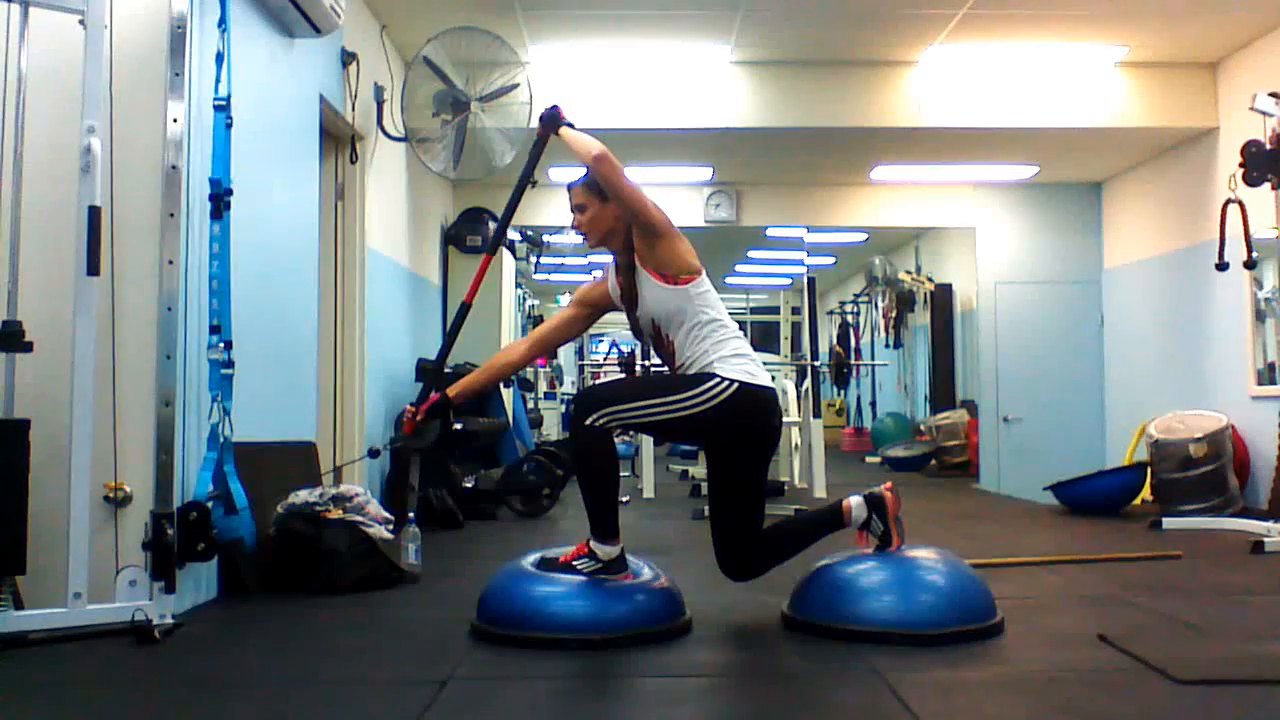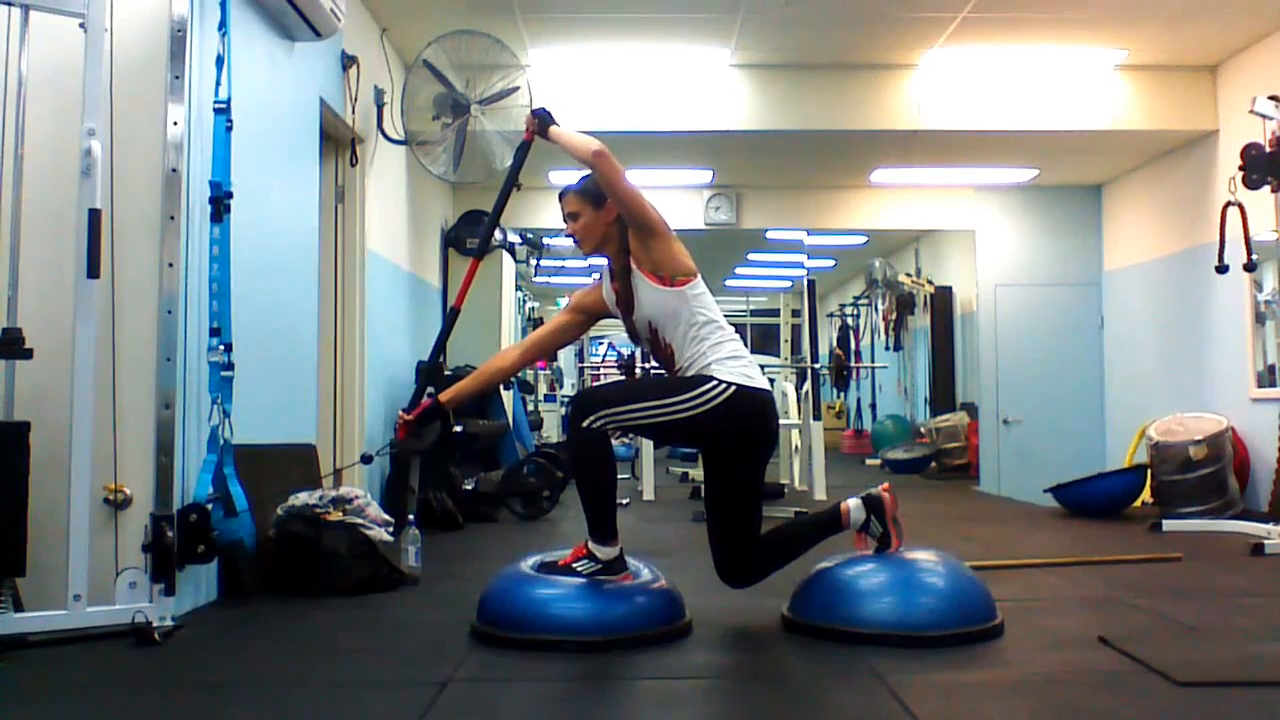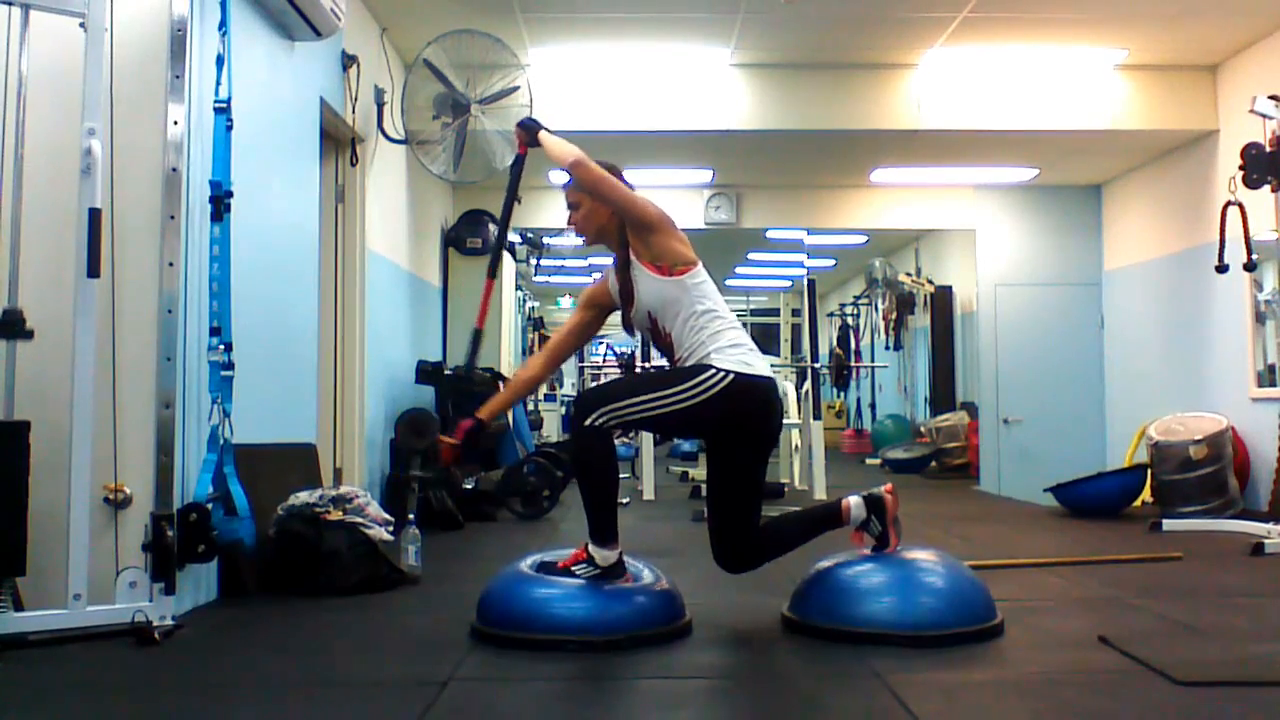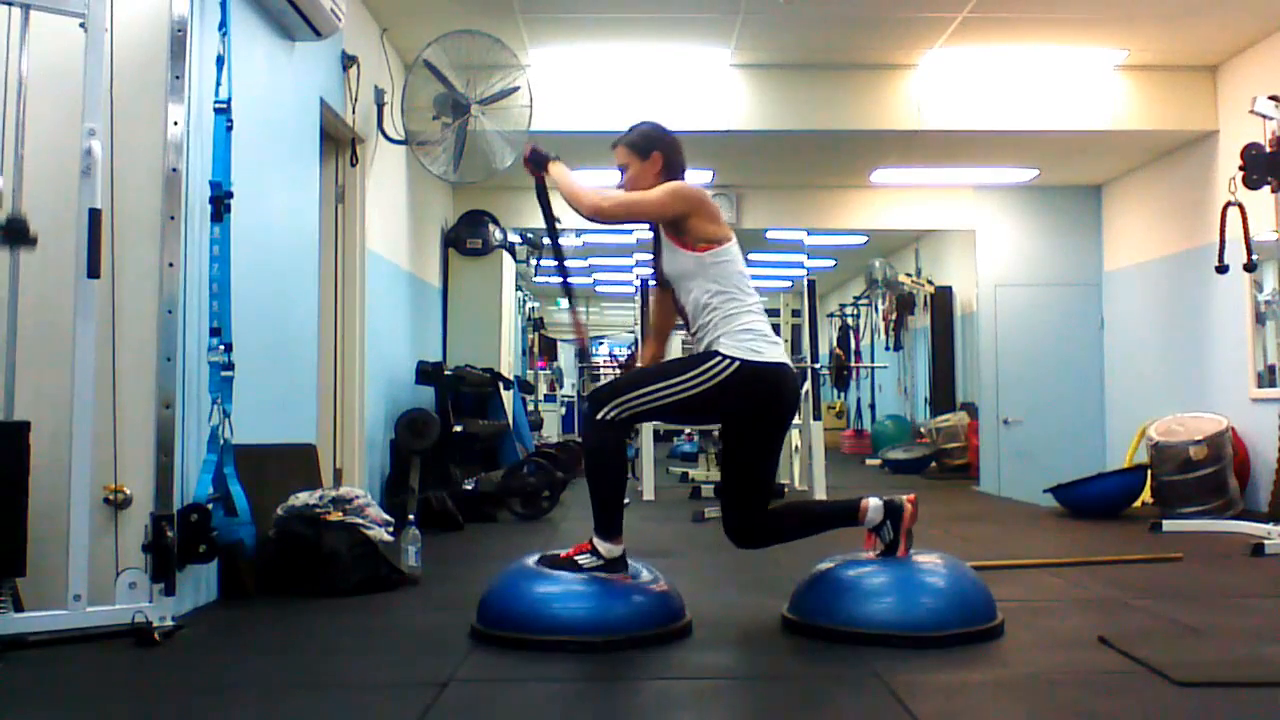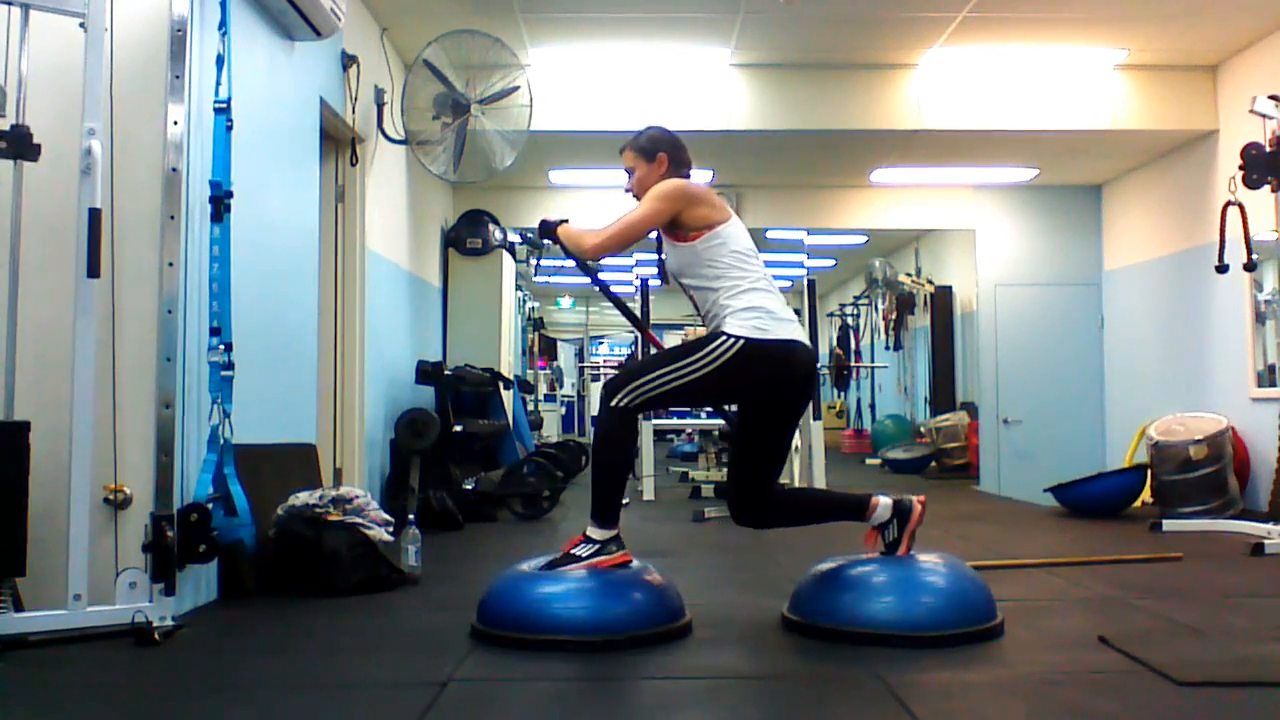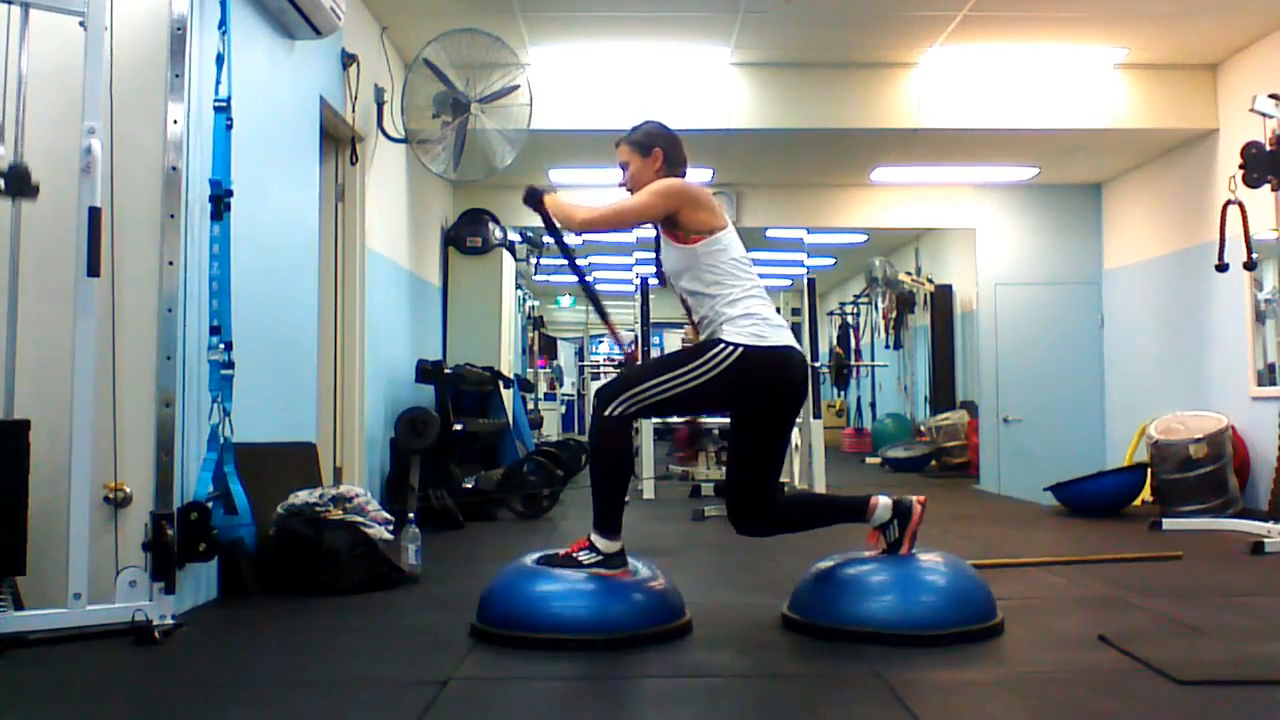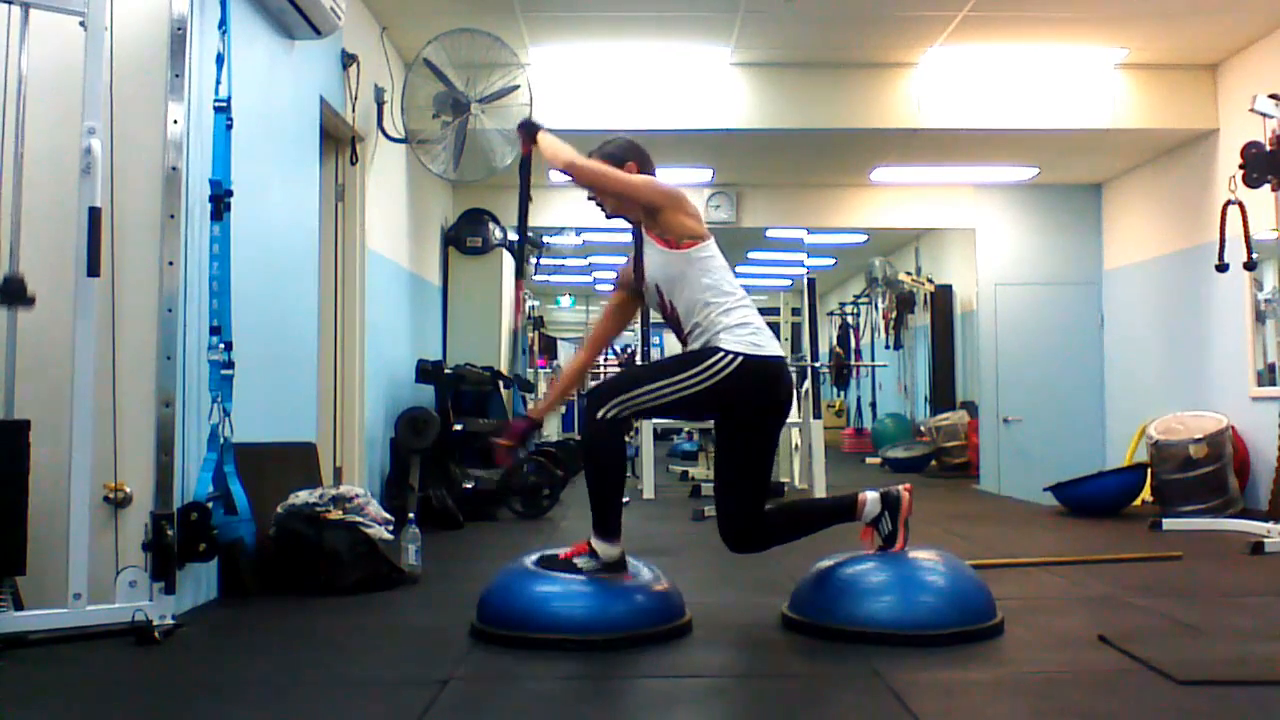
dt=0.4s
person 1, frame 1
left shoulder: (658, 240)
right shoulder: (604, 291)
left elbow: (602, 161)
right elbow: (525, 348)
left wrist: (561, 127)
right wrist: (447, 397)
left hip: (739, 395)
right hip: (733, 406)
left knee: (591, 408)
right knee: (742, 561)
left ankle: (605, 552)
right ankle: (862, 508)
person 1, frame 2
left shoulder: (654, 243)
right shoulder: (598, 298)
left elbow: (598, 156)
right elbow: (518, 355)
left wrist: (551, 129)
right wrist: (441, 402)
left hip: (735, 398)
right hip: (728, 409)
left knee: (588, 411)
right knee: (740, 567)
left ankle: (605, 554)
right ankle: (860, 510)
person 1, frame 3
left shoulder: (651, 231)
right shoulder: (605, 291)
left elbow: (580, 165)
right elbow: (544, 360)
left wrist: (540, 134)
right wrist: (478, 421)
left hip: (738, 385)
right hip: (744, 401)
left knee: (591, 410)
right knee: (737, 552)
left ankle: (604, 557)
right ankle: (860, 508)
person 1, frame 4
left shoulder: (688, 200)
right shoulder: (664, 243)
left elbow: (595, 207)
right elbow: (655, 341)
left wrist: (551, 167)
right wrist: (606, 432)
left hip: (744, 368)
right hip: (767, 382)
left knee: (604, 407)
right knee: (748, 528)
left ankle: (607, 551)
right ankle: (881, 512)
person 1, frame 5
left shoulder: (677, 193)
right shoulder: (696, 216)
left elbow: (595, 247)
left wrist: (559, 229)
left hip: (755, 347)
right hip: (790, 360)
left knee: (619, 395)
right knee: (751, 506)
left ankle: (603, 539)
right ankle: (888, 509)
person 1, frame 6
left shoulder: (678, 192)
right shoulder: (682, 225)
left elbow: (587, 220)
right elbow: (711, 313)
left wrist: (546, 199)
right wrist: (694, 418)
left hip: (751, 355)
right hip: (781, 367)
left knee: (612, 402)
right knee: (752, 514)
left ankle: (605, 547)
right ankle: (886, 510)
person 1, frame 7
left shoulder: (665, 202)
right shoulder: (633, 272)
left elbow: (574, 165)
right elbow: (589, 350)
left wrist: (536, 134)
right wrist: (533, 418)
left hip: (744, 363)
right hip: (758, 379)
left knee: (602, 405)
right knee: (743, 532)
left ankle: (605, 551)
right ankle: (876, 504)
